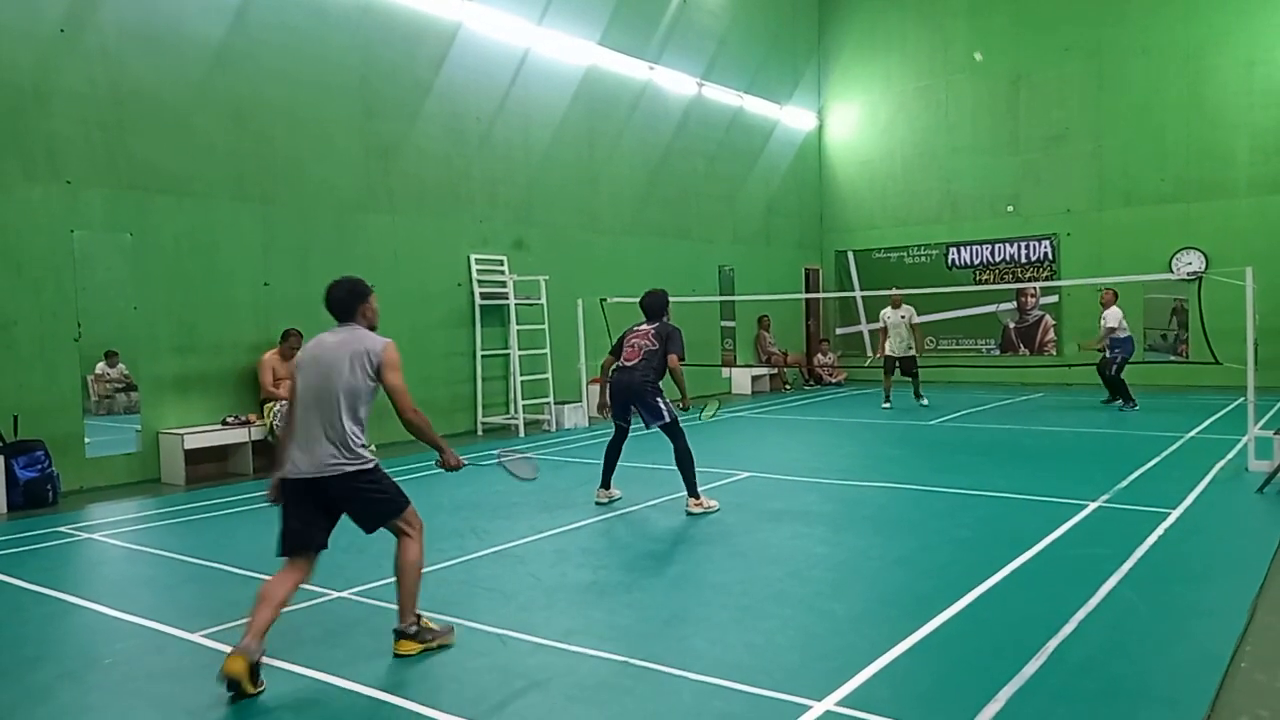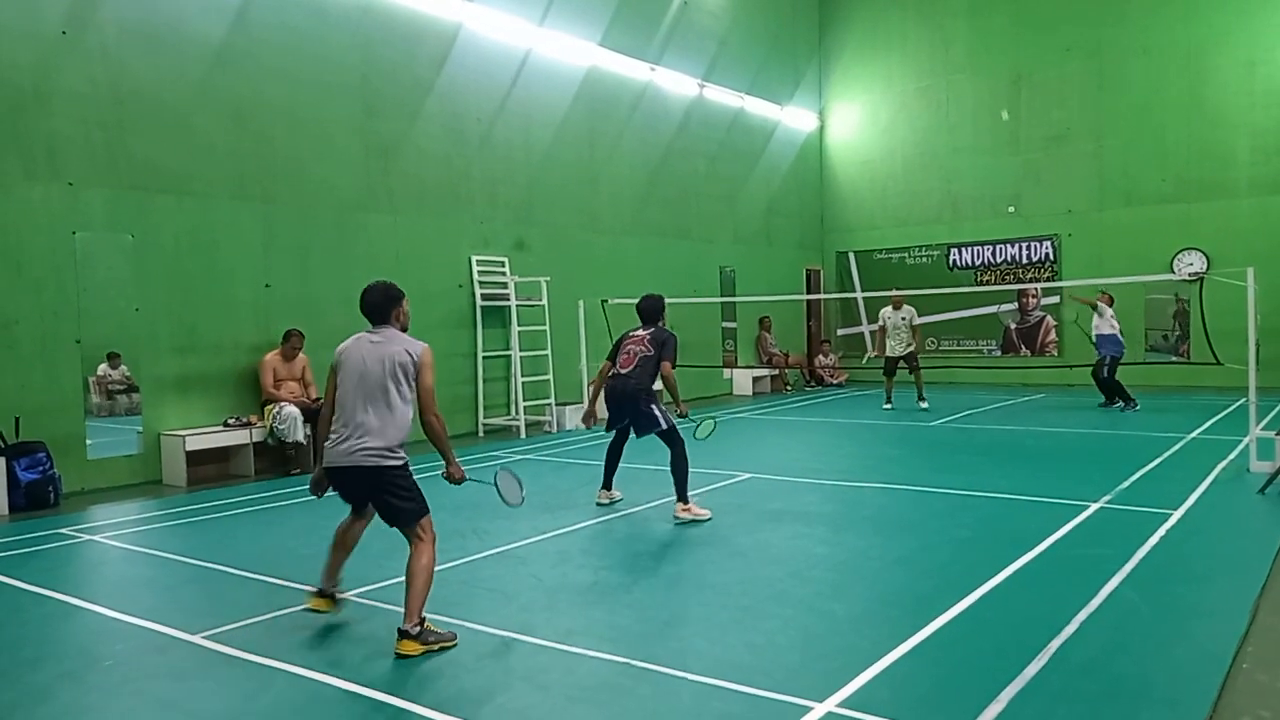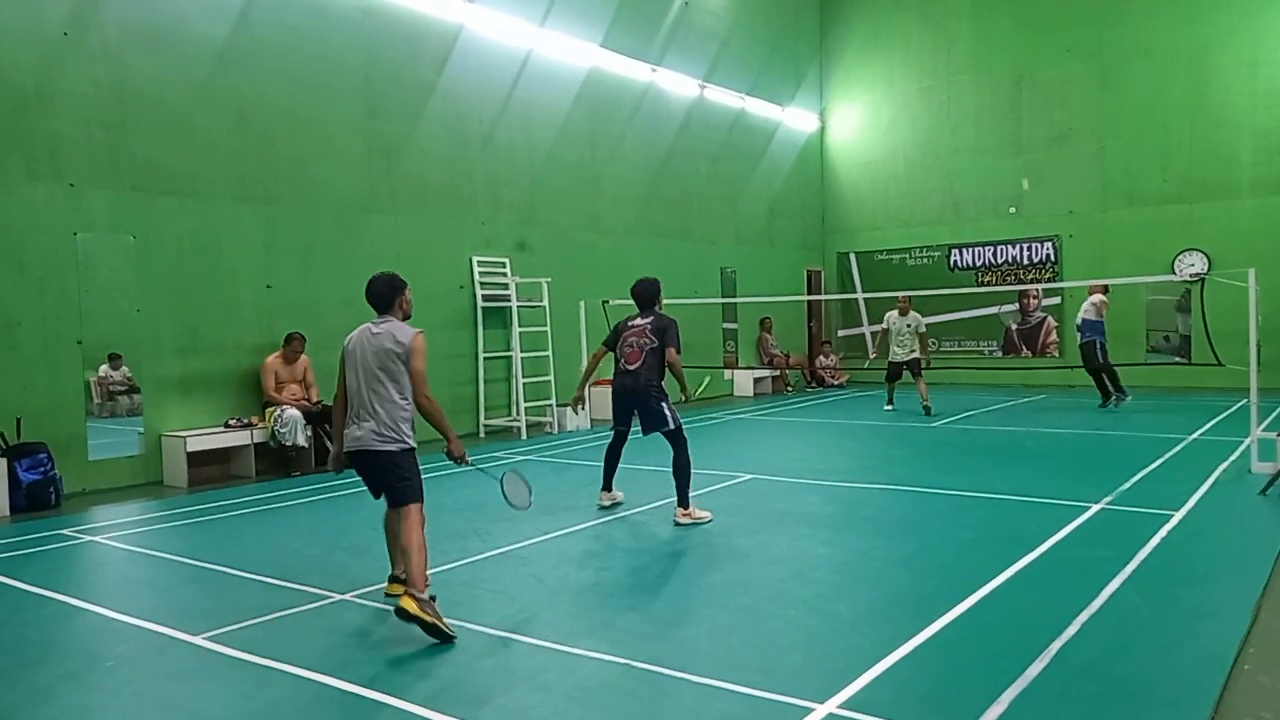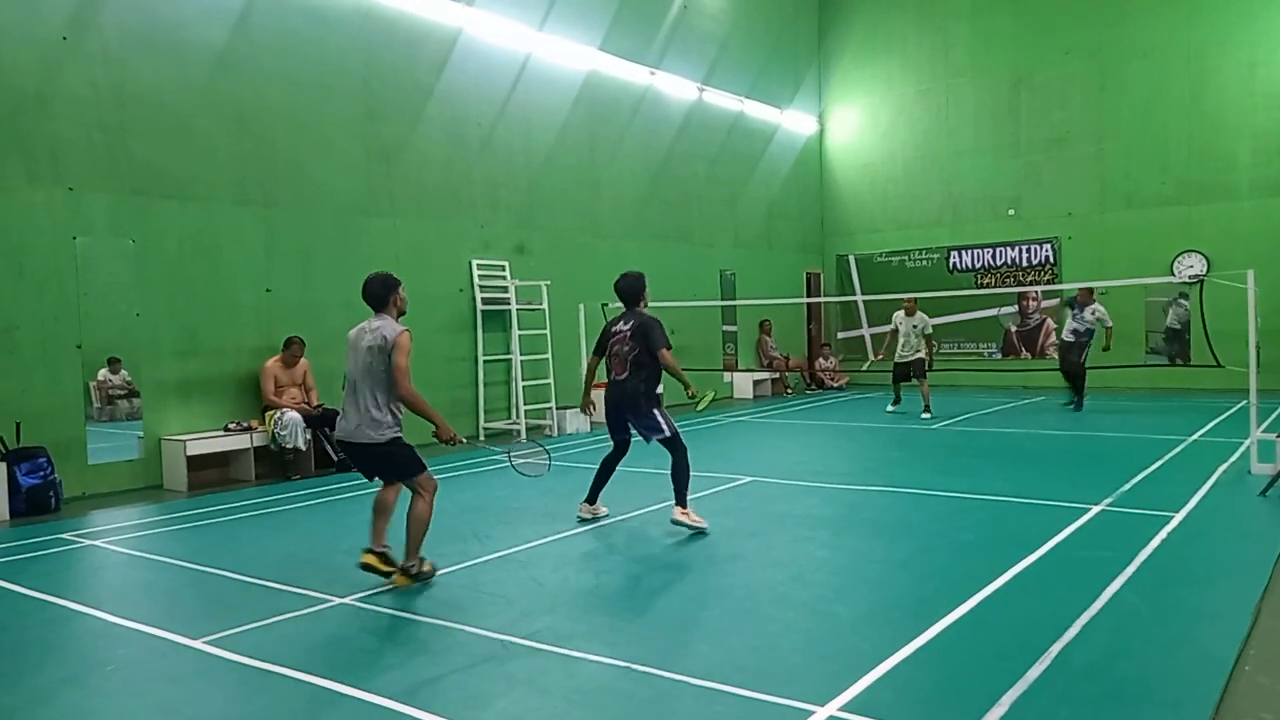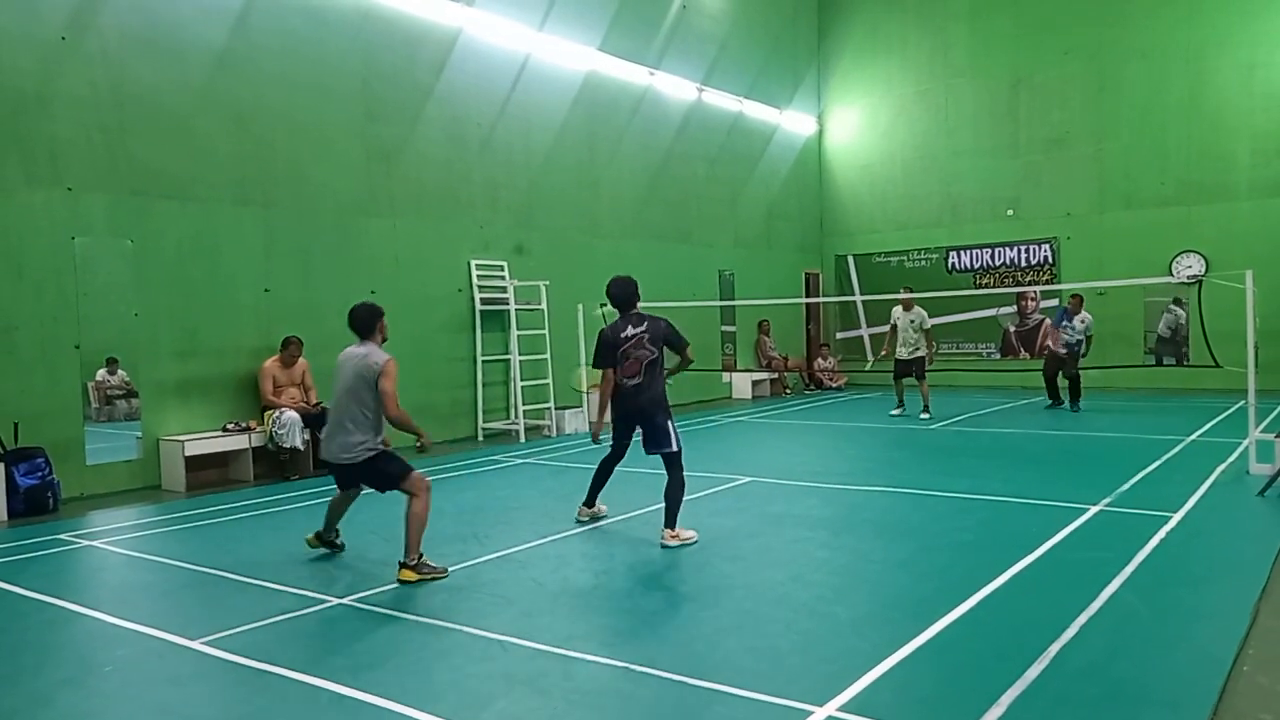
dt=0.2s
person 1, frame 1
left shoulder: (309, 349)
right shoulder: (380, 347)
left elbow: (292, 418)
right elbow: (406, 412)
left wrist: (282, 471)
right wrist: (443, 448)
left hip: (300, 474)
right hip: (349, 469)
left knee: (294, 569)
right knee: (410, 530)
left ankle: (244, 653)
right ankle: (409, 632)
person 1, frame 2
left shoulder: (344, 350)
right shoulder: (417, 351)
left elbow: (327, 412)
right elbow: (429, 415)
left wrist: (321, 465)
right wrist: (451, 460)
left hip: (339, 462)
right hip: (383, 461)
left knee: (358, 515)
right knee: (422, 537)
left ankle: (326, 590)
right ankle: (412, 631)
person 1, frame 3
left shoulder: (354, 338)
right shoulder: (411, 338)
left elbow: (339, 398)
right elbow: (423, 398)
left wrist: (337, 443)
right wrist: (451, 439)
left hip: (355, 445)
right hip: (390, 444)
left knee: (396, 503)
right knee: (412, 518)
left ankle: (399, 575)
right ankle: (417, 599)
person 1, frame 4
left shoulder: (356, 333)
right shoulder: (397, 335)
right elbow: (403, 391)
right wrist: (440, 423)
left hip: (348, 433)
right hip: (378, 434)
left knee: (392, 483)
right knee: (425, 487)
left ankle: (377, 550)
right ankle: (410, 565)
person 1, frame 5
left shoulder: (343, 358)
right shoulder: (383, 361)
right elbow: (393, 413)
right wrist: (420, 433)
left hip: (332, 450)
right hip: (363, 451)
left knee: (350, 486)
right knee: (418, 487)
left ankle: (325, 534)
right ankle: (412, 563)
person 2, frame 1
left shoulder: (631, 331)
right shoulder: (670, 330)
left elbow: (606, 364)
right elbow: (673, 365)
left wrist: (603, 396)
right wrist: (684, 396)
left hip: (618, 383)
right hip: (644, 385)
left knee: (620, 433)
right knee: (678, 437)
left ankle: (604, 489)
right ankle: (694, 499)
person 2, frame 2
left shoulder: (626, 336)
right shoulder: (666, 336)
left elbow: (604, 371)
right elbow: (666, 372)
left wrist: (591, 405)
right wrist: (679, 404)
left hip: (613, 390)
right hip: (637, 392)
left knee: (619, 437)
right knee: (676, 443)
left ankle: (606, 491)
right ankle: (683, 504)
person 2, frame 3
left shoulder: (623, 324)
right shoulder: (665, 323)
left elbow: (597, 355)
right elbow: (671, 359)
left wrist: (581, 389)
right wrist: (684, 387)
left hip: (621, 387)
right hip: (649, 390)
left knee: (618, 437)
right knee: (679, 444)
left ankle: (607, 492)
right ankle: (684, 509)
person 2, frame 4
left shoulder: (610, 326)
right shoulder: (648, 323)
left elbow: (593, 363)
right elbow: (666, 359)
left wrist: (586, 395)
right wrist: (688, 386)
left hip: (615, 398)
right hip: (640, 398)
left knee: (619, 449)
right knee: (678, 450)
left ankle: (589, 505)
right ankle: (681, 508)
person 2, frame 5
left shoulder: (608, 334)
right shoulder: (660, 324)
left elbow: (608, 378)
right elbow: (688, 357)
left wrist: (599, 418)
right wrist: (667, 372)
left hip: (623, 405)
right hip: (654, 405)
left knee: (615, 453)
right knee: (674, 465)
left ankle: (588, 506)
right ankle: (670, 531)
